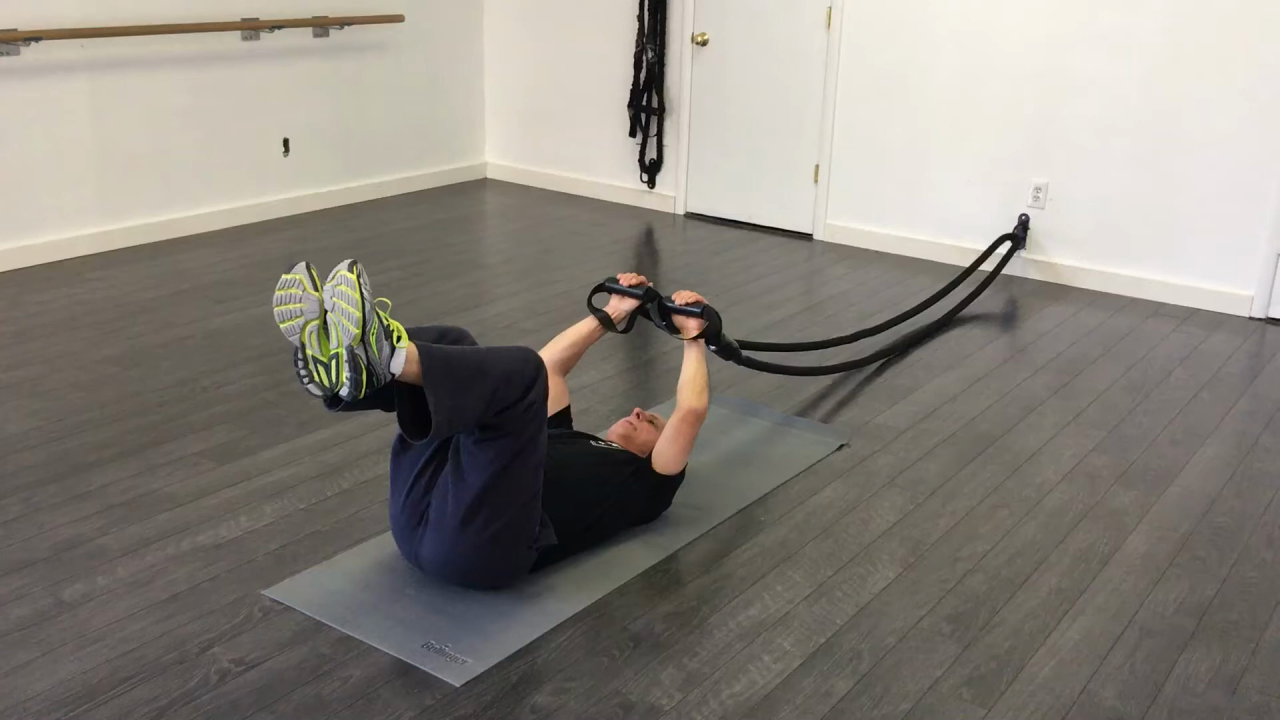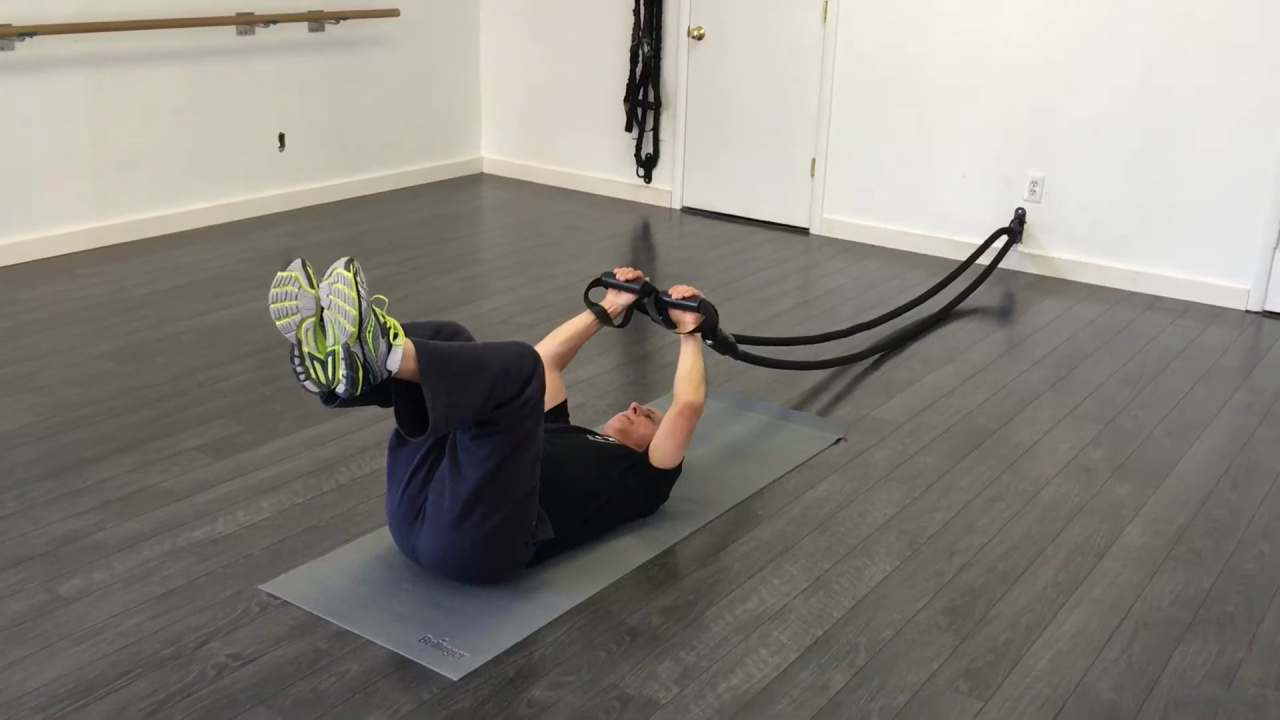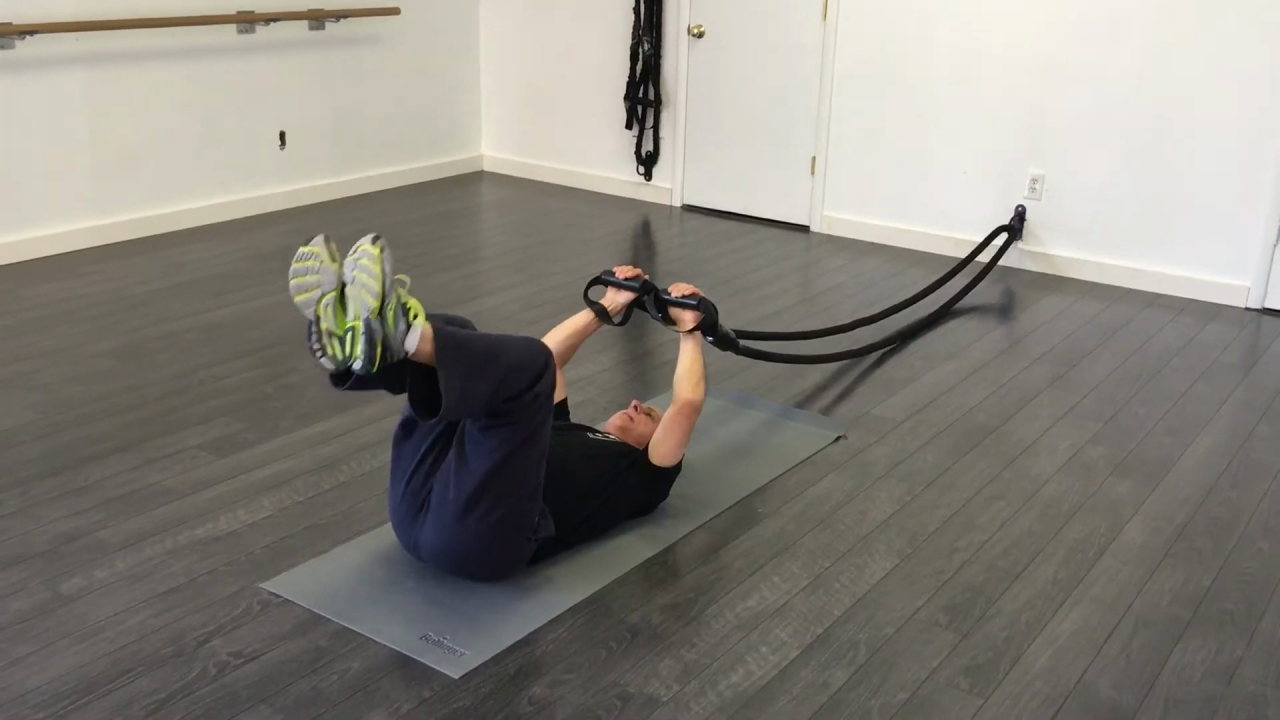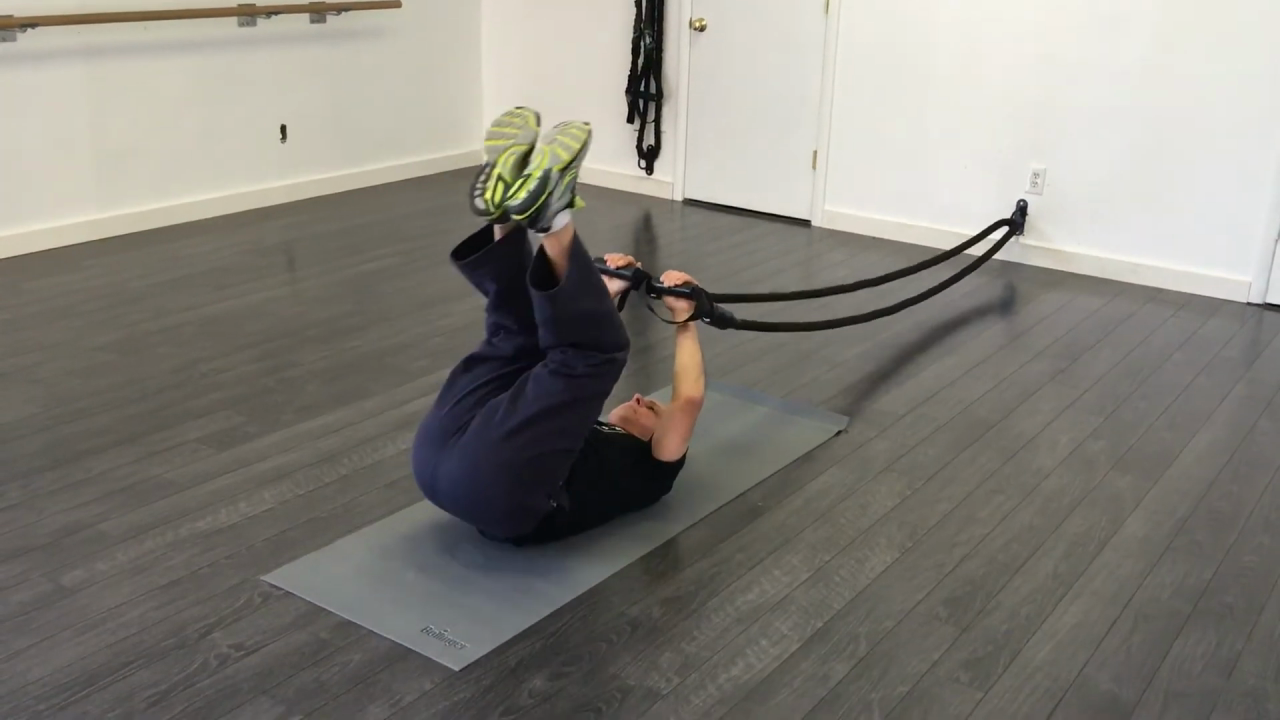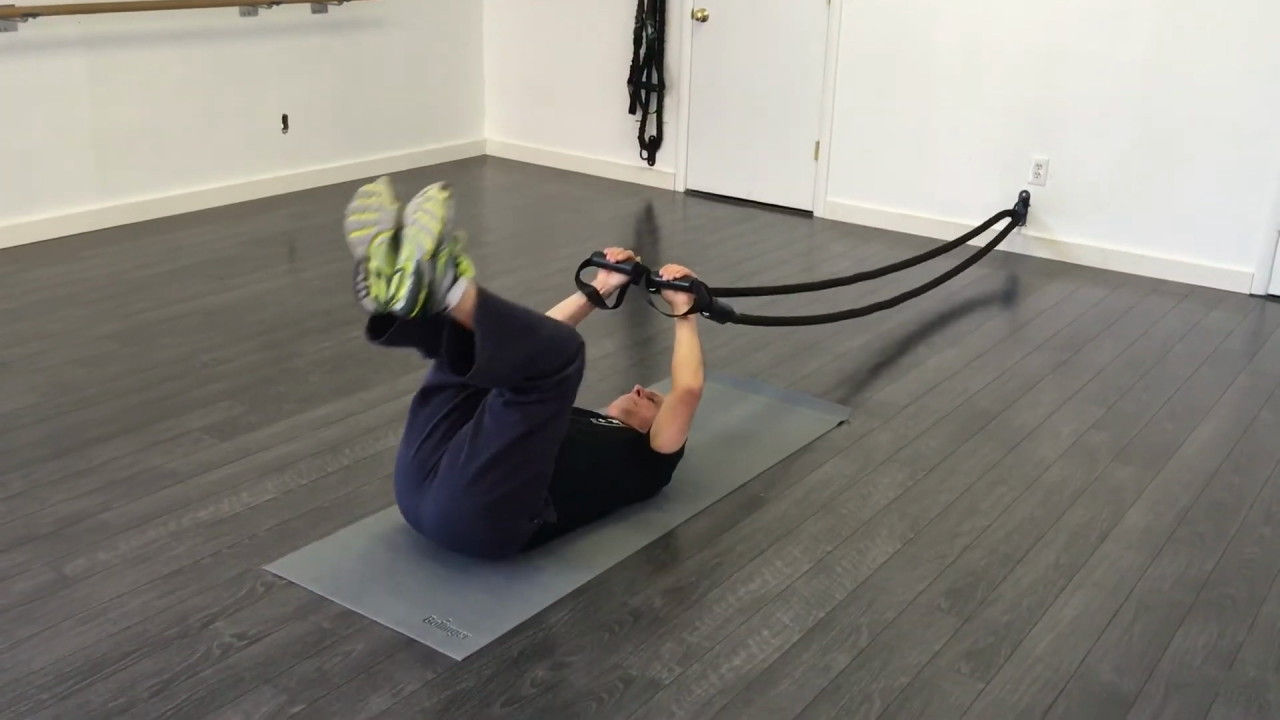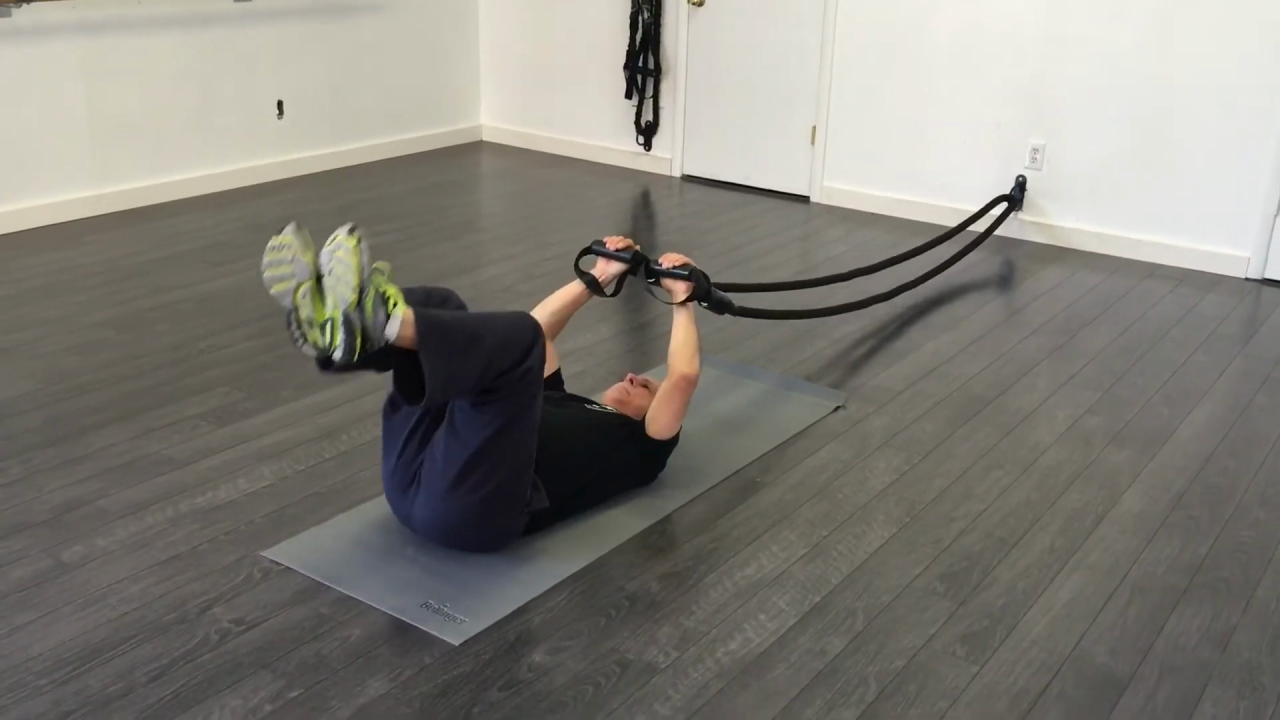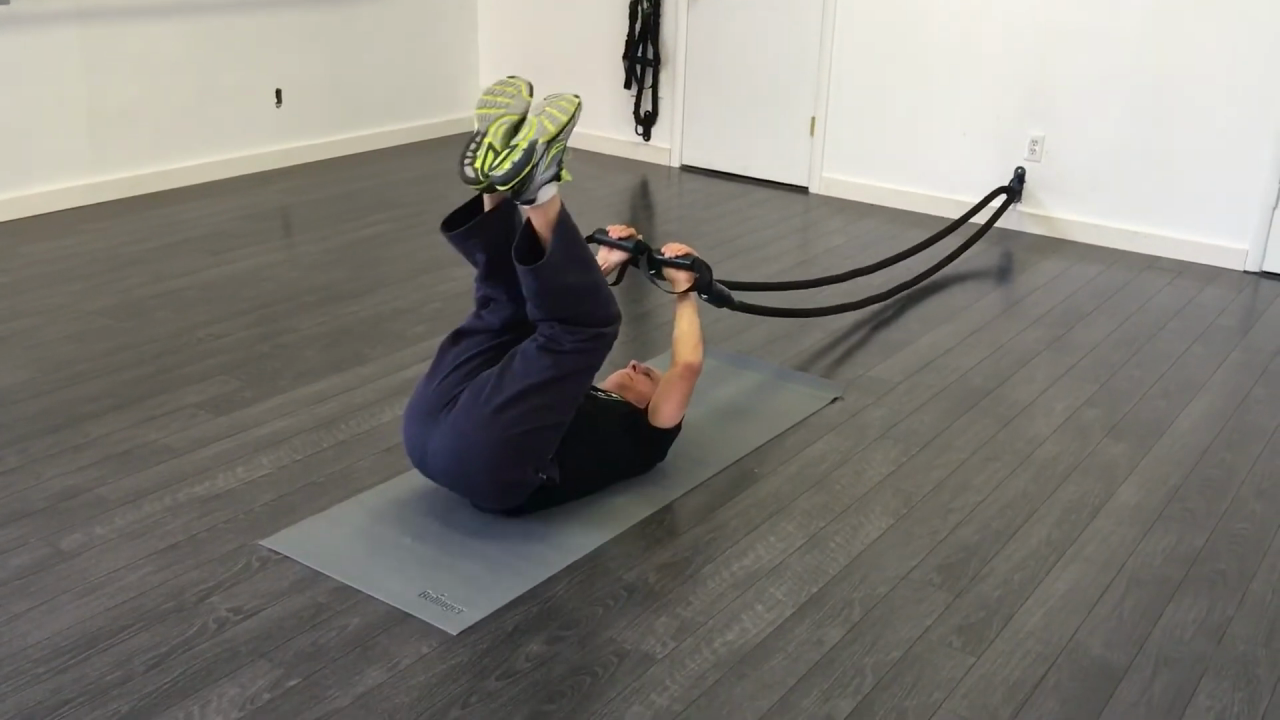
dt=0.7s
person 1, frame 1
left shoulder: (642, 486)
right shoulder: (565, 439)
left elbow: (691, 412)
right elbow: (549, 364)
left wrist: (692, 338)
right wrist: (609, 317)
left hip: (483, 542)
right hip: (421, 514)
left knee: (518, 371)
right knee: (448, 345)
left ankle: (385, 354)
right ankle: (339, 364)
person 1, frame 2
left shoulder: (641, 480)
right shoulder: (564, 433)
left elbow: (687, 406)
right elbow: (546, 358)
left wrist: (688, 331)
right wrist: (606, 310)
left hip: (481, 537)
right hip: (418, 511)
left knee: (515, 366)
right knee: (446, 341)
left ankle: (382, 351)
right ankle: (336, 359)
person 1, frame 3
left shoulder: (642, 477)
right shoulder: (568, 432)
left elbow: (687, 404)
right elbow: (550, 355)
left wrist: (689, 331)
right wrist: (605, 308)
left hip: (482, 533)
right hip: (421, 507)
left knee: (525, 363)
right knee: (450, 336)
left ankle: (398, 333)
right ankle: (355, 336)
person 1, frame 4
left shoulder: (645, 467)
right shoulder: (581, 432)
left elbow: (688, 399)
left wrist: (684, 321)
right wrist: (602, 294)
left hip: (501, 487)
right hip: (440, 459)
left knee: (596, 346)
right knee: (522, 330)
left ankle: (551, 216)
right ankle: (510, 214)
person 1, frame 5
left shoulder: (645, 461)
right shoulder: (571, 420)
left elbow: (687, 390)
right elbow: (528, 342)
left wrist: (683, 313)
right wrist: (595, 291)
left hip: (479, 511)
right hip: (422, 484)
left knee: (556, 354)
right knee: (474, 342)
left ankle: (445, 286)
right ankle: (403, 294)
person 1, frame 6
left shoulder: (641, 447)
right shoulder: (562, 403)
left elbow: (683, 378)
right elbow: (542, 326)
left wrist: (681, 302)
right wrist: (597, 280)
left hip: (472, 511)
right hip: (415, 481)
left knee: (516, 337)
right knee: (438, 308)
left ankle: (375, 321)
right ankle: (343, 329)
person 1, frame 7
left shoulder: (641, 435)
right shoulder: (577, 395)
left elbow: (687, 365)
right elbow: (555, 299)
left wrist: (683, 291)
right wrist: (599, 266)
left hip: (489, 457)
right hip: (433, 430)
left knee: (590, 317)
right knee: (514, 297)
left ankle: (537, 192)
right ankle: (499, 191)
